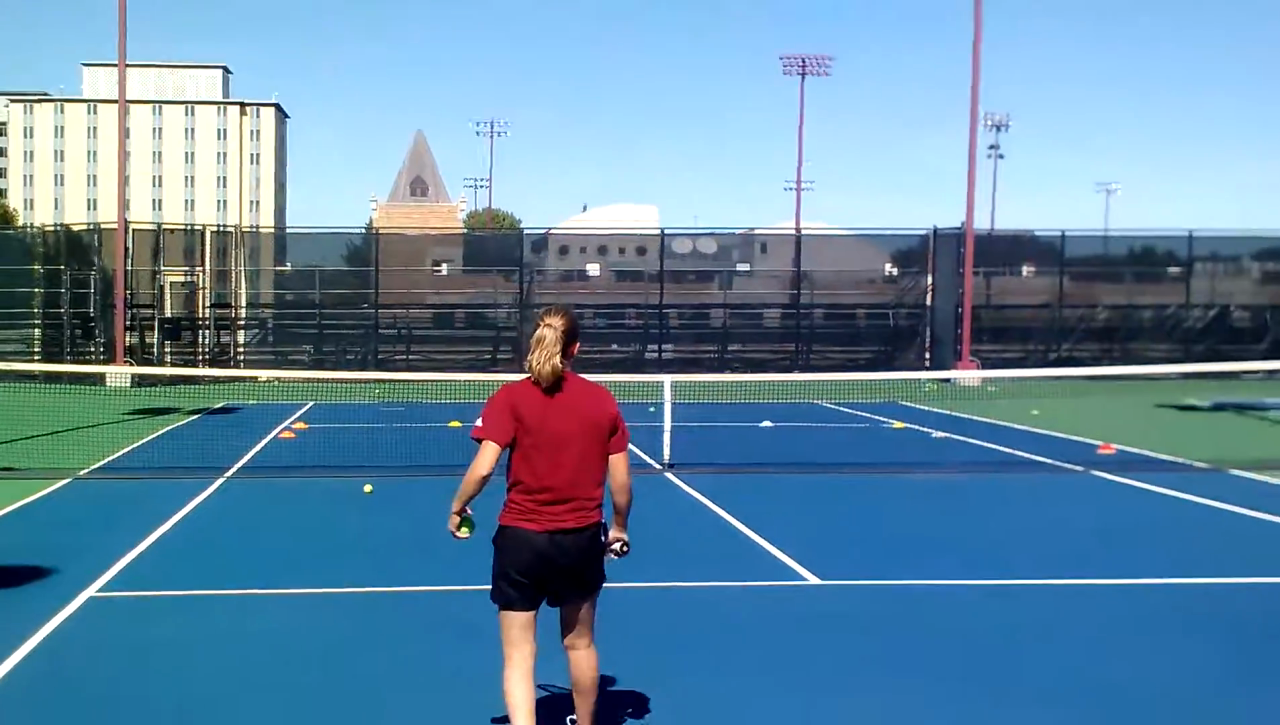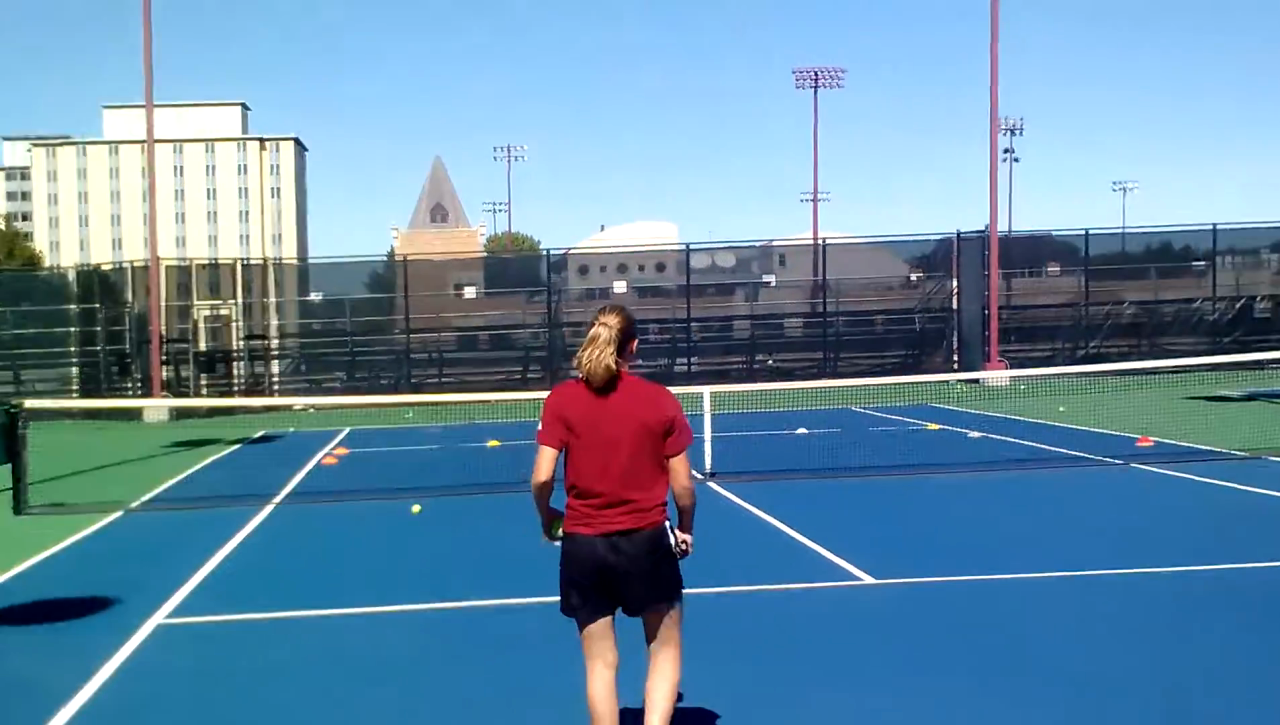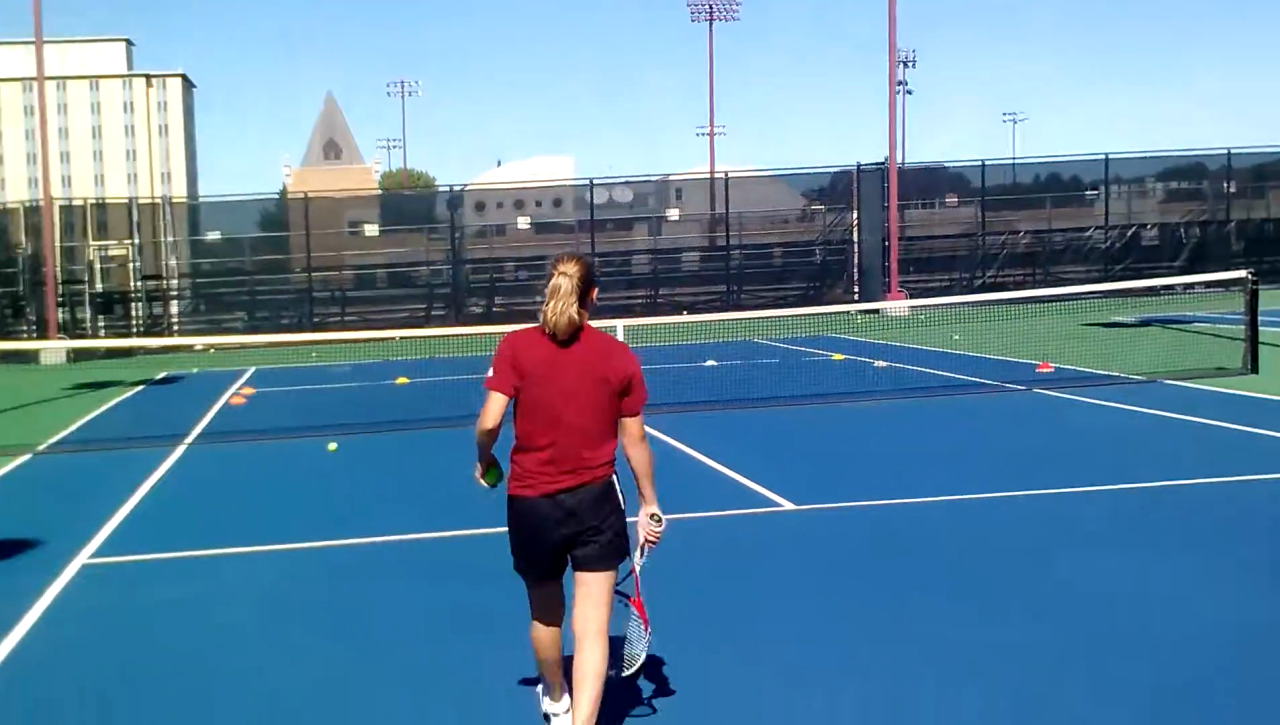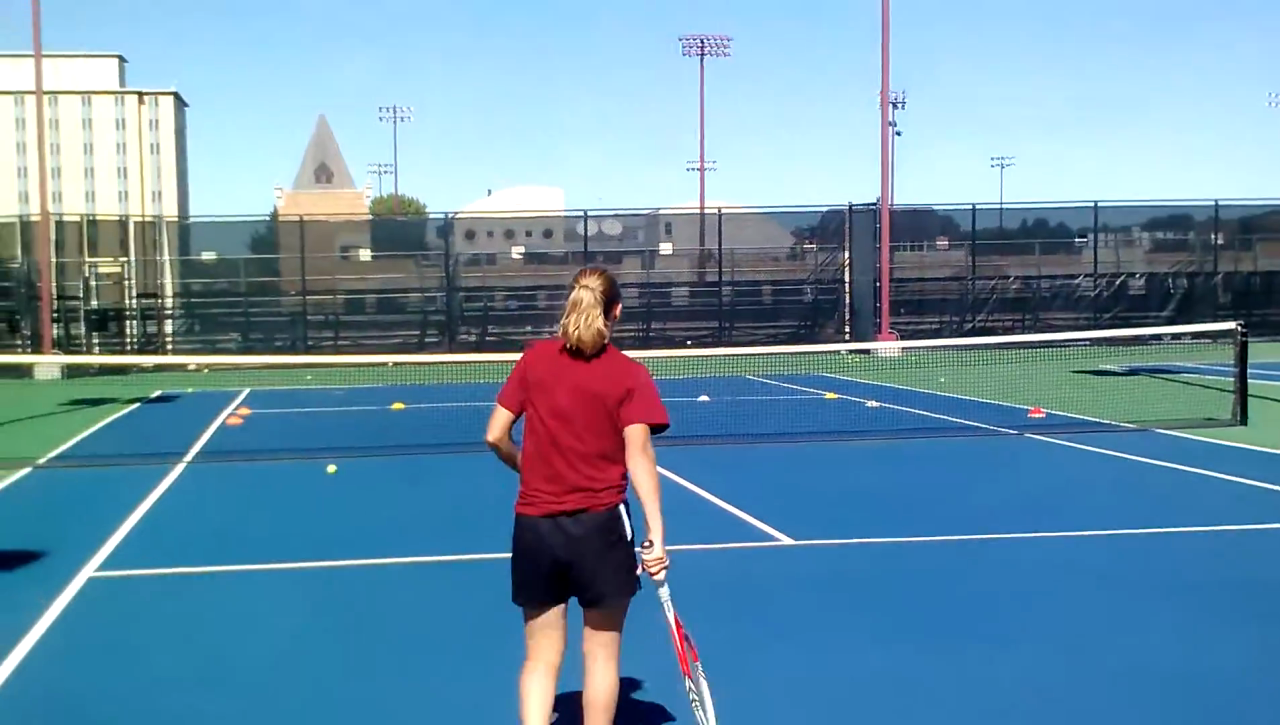
dt=0.3s
person 1, frame 1
left shoulder: (510, 397)
right shoulder: (604, 400)
left elbow: (483, 468)
right elbow: (620, 479)
left wrist: (458, 508)
right wrist: (620, 526)
left hip: (521, 540)
right hip: (582, 539)
left knee: (518, 657)
right knee: (579, 641)
person 1, frame 2
left shoulder: (562, 399)
right shoulder: (662, 401)
left elbow: (542, 476)
right elbow: (682, 482)
left wrist: (546, 515)
right wrist: (685, 528)
left hip: (583, 546)
right hip: (647, 542)
left knee: (600, 663)
right knee: (665, 649)
person 1, frame 3
left shoulder: (516, 346)
right shoulder: (620, 357)
left elbow: (488, 422)
right elbow: (634, 439)
left wrist: (484, 458)
right wrist: (649, 502)
left hip: (530, 502)
right hip: (595, 501)
left knee: (544, 612)
right knee: (592, 630)
person 1, frame 4
left shoulder: (532, 360)
right shoulder: (630, 375)
left elbow: (495, 435)
right elbow: (638, 454)
right wrist: (656, 532)
left hip: (535, 525)
right hip: (600, 525)
left knee: (541, 658)
right knee: (602, 655)
